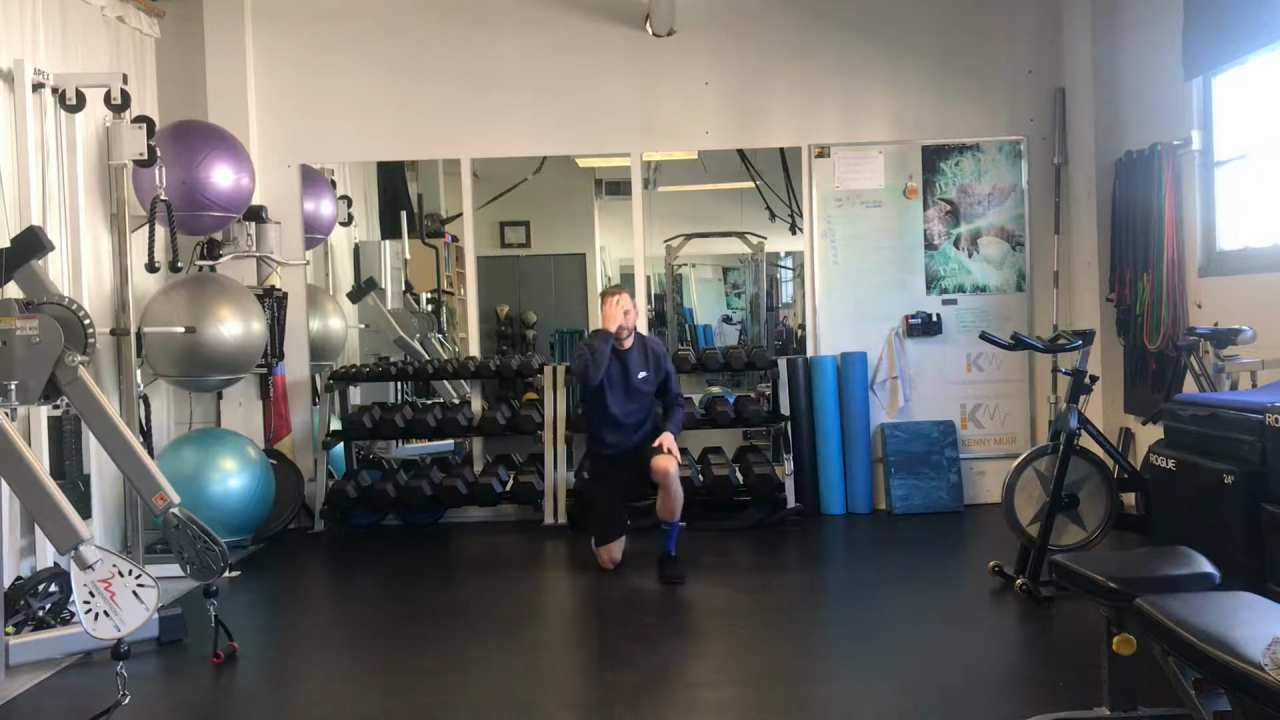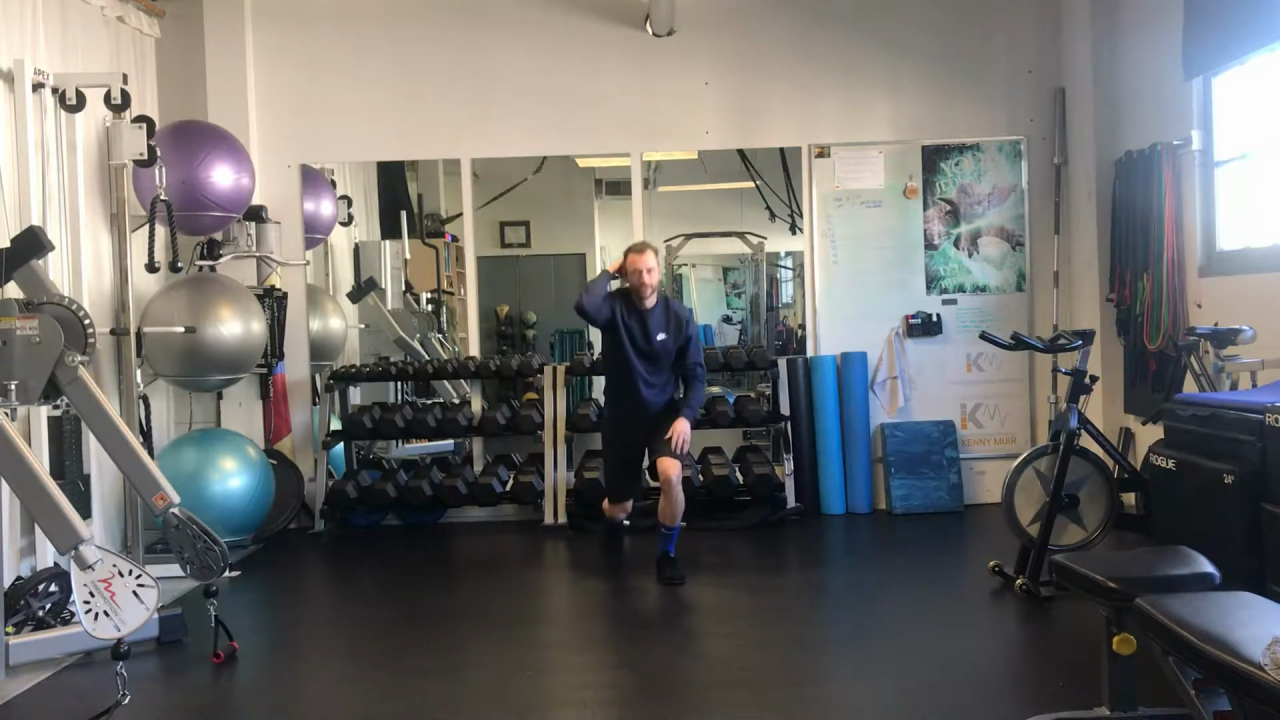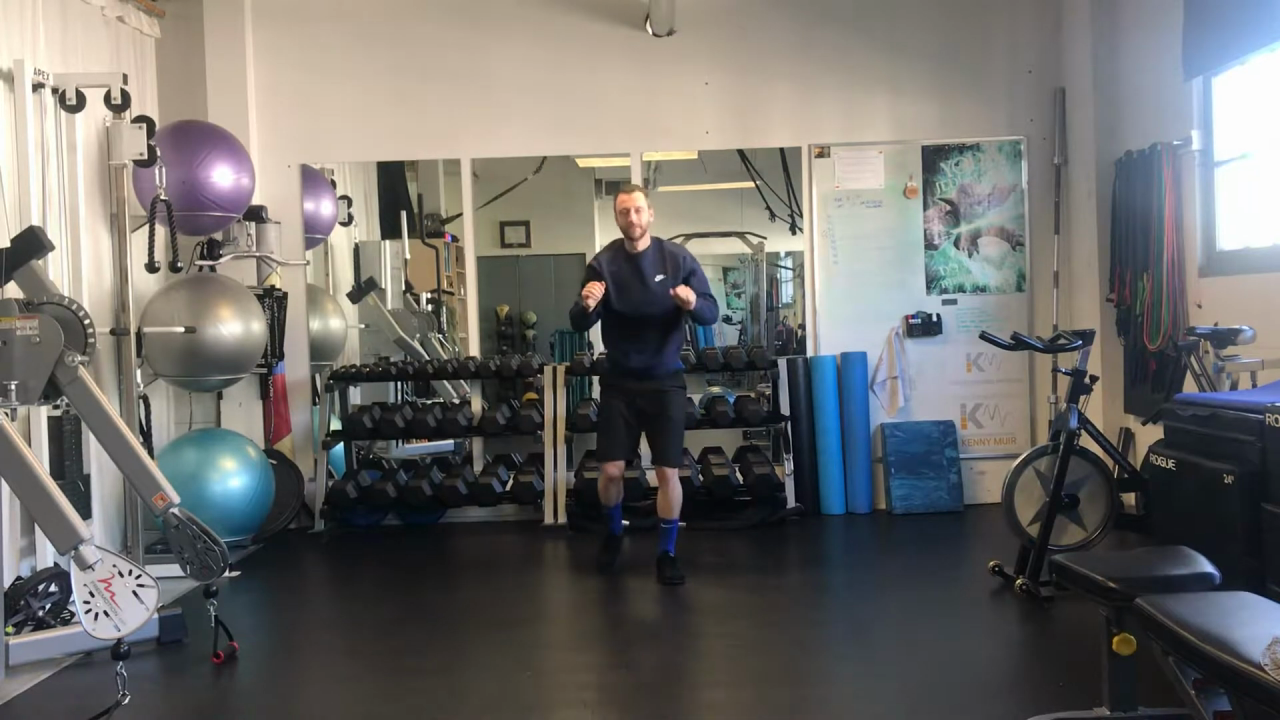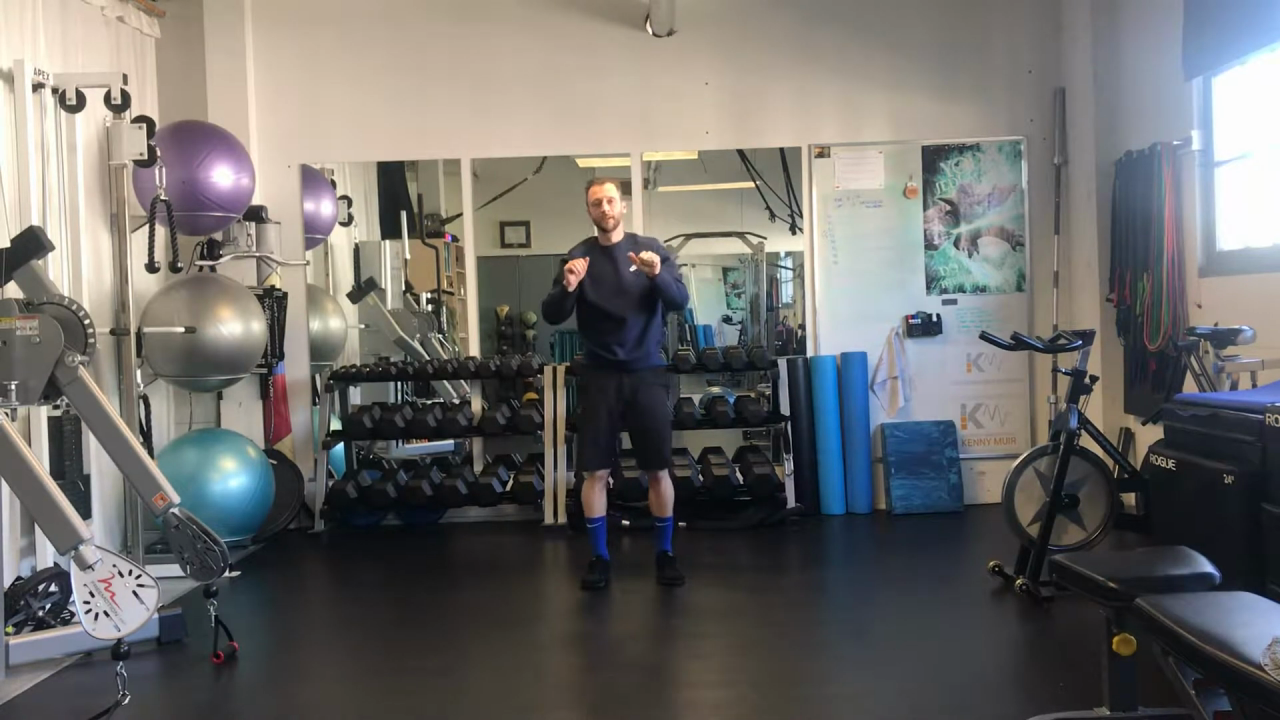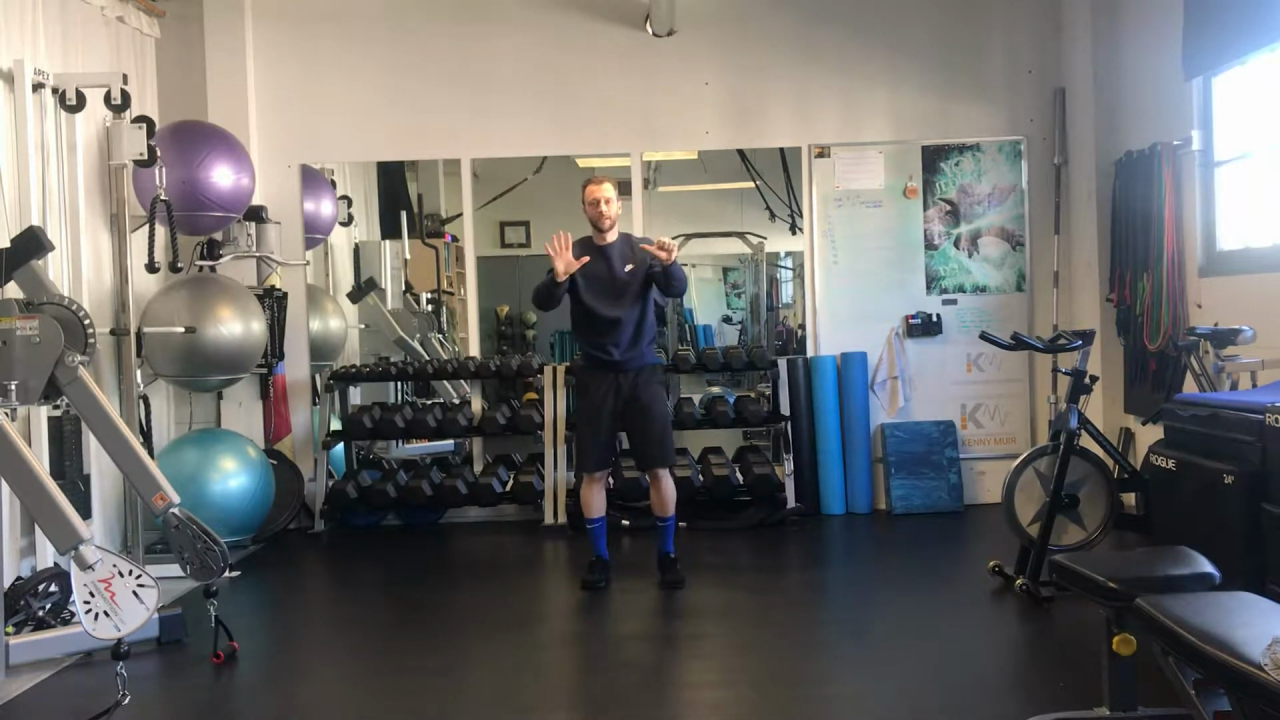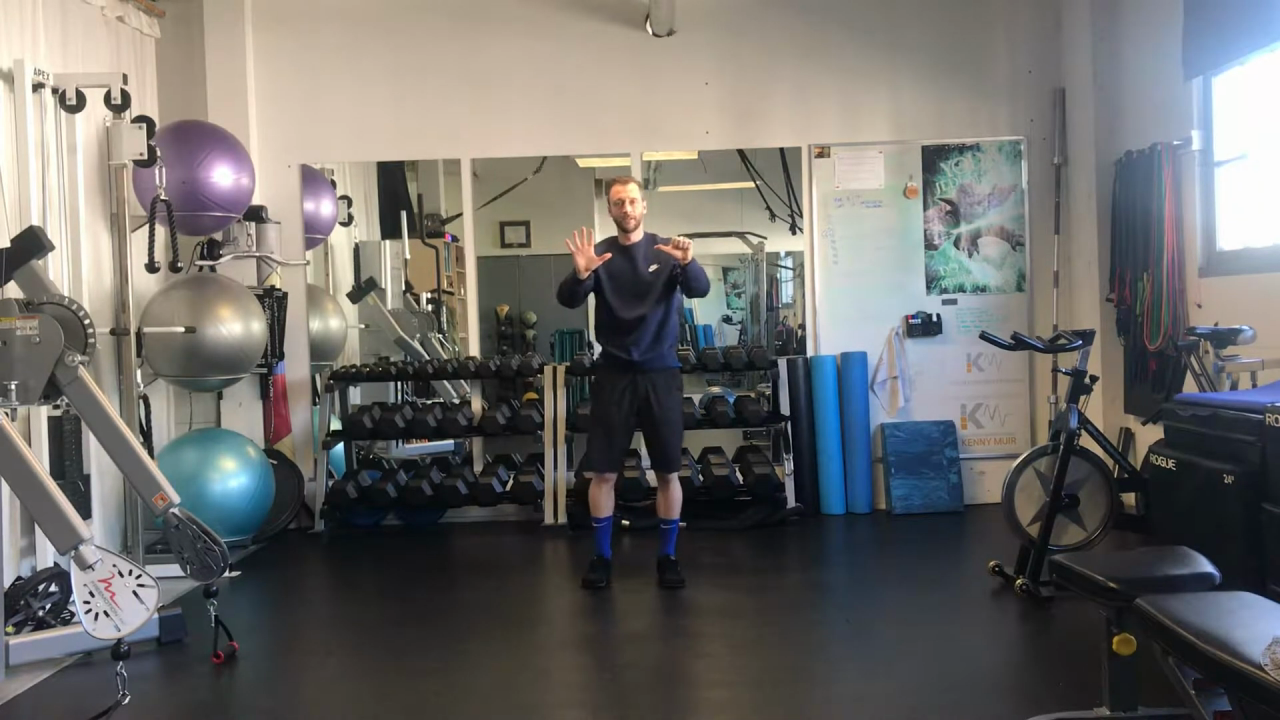
dt=0.4s
person 1, frame 1
left shoulder: (655, 351)
right shoulder: (592, 348)
left elbow: (674, 401)
right elbow: (586, 380)
left wrist: (669, 431)
right wrist: (606, 331)
left hip: (645, 442)
right hip: (606, 454)
left knee: (667, 470)
right knee: (609, 559)
left ankle: (668, 553)
right ankle: (602, 532)
person 1, frame 2
left shoulder: (678, 315)
right shoulder: (613, 306)
left elbow: (695, 374)
right elbow: (585, 306)
left wrist: (685, 416)
right wrist: (608, 274)
left hip: (663, 413)
right hip: (621, 416)
left knee: (670, 476)
right knee: (619, 509)
left ankle: (667, 555)
right ankle: (612, 513)
person 1, frame 3
left shoulder: (677, 258)
right shoulder: (603, 262)
left elbow: (711, 311)
right elbow: (579, 325)
left wrist: (693, 302)
right wrist: (586, 305)
left hip: (666, 380)
right hip: (620, 380)
left knee: (668, 472)
right knee: (611, 470)
left ankle: (667, 554)
right ankle: (613, 534)
person 1, frame 4
left shoulder: (650, 249)
right shoulder: (579, 256)
left elbow: (680, 301)
right elbow: (552, 316)
left wrist: (658, 274)
right wrist: (567, 287)
left hip: (647, 374)
right hip: (599, 377)
left knee: (658, 471)
right knee: (595, 472)
left ankle: (665, 553)
right ankle: (599, 557)
person 1, frame 5
left shoulder: (642, 250)
right shoulder: (573, 253)
left elbow: (676, 290)
right elbow: (542, 303)
left wrist: (669, 264)
right wrist: (558, 276)
left hip: (643, 371)
right hip: (596, 375)
left knee: (659, 469)
right knee: (593, 473)
left ankle: (667, 554)
right ankle: (599, 557)
person 1, frame 6
left shoulder: (666, 250)
right shoulder: (600, 253)
left elbow: (699, 290)
right elbow: (568, 300)
left wrist: (688, 263)
right wrist: (581, 273)
left hip: (661, 373)
right hip: (613, 375)
left knee: (668, 473)
right knee: (603, 473)
left ankle: (668, 556)
right ankle: (601, 556)
